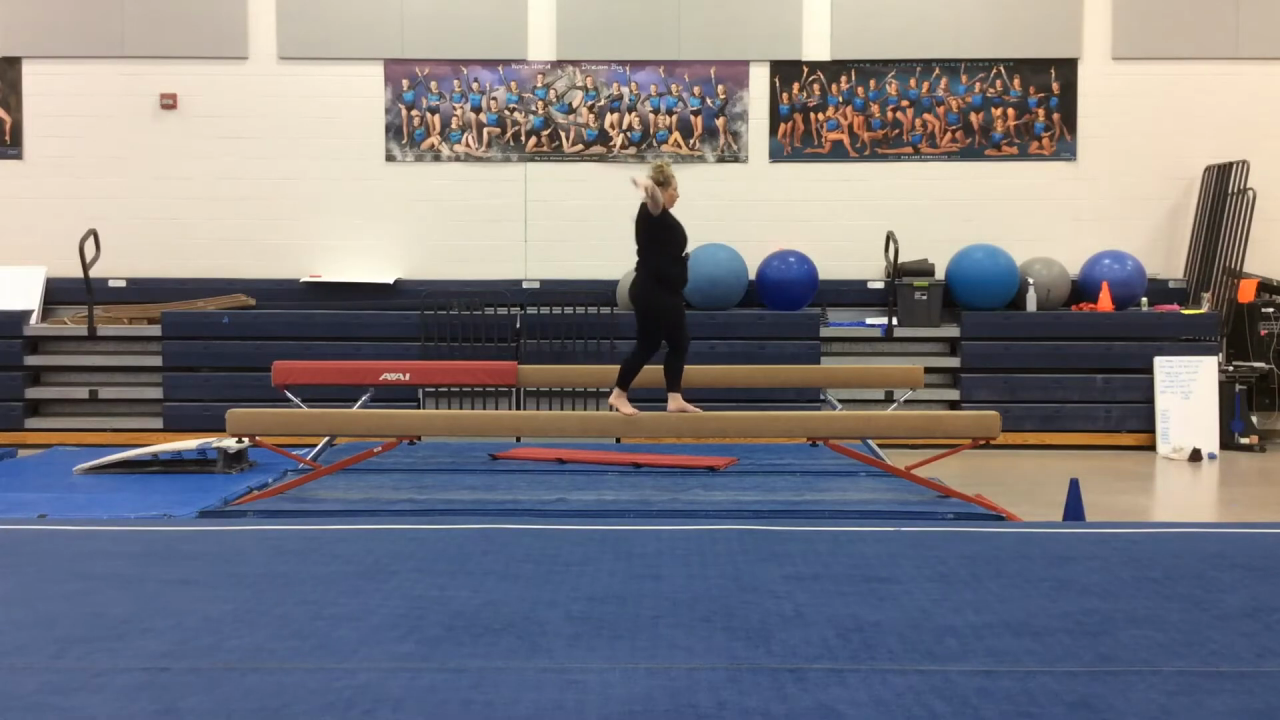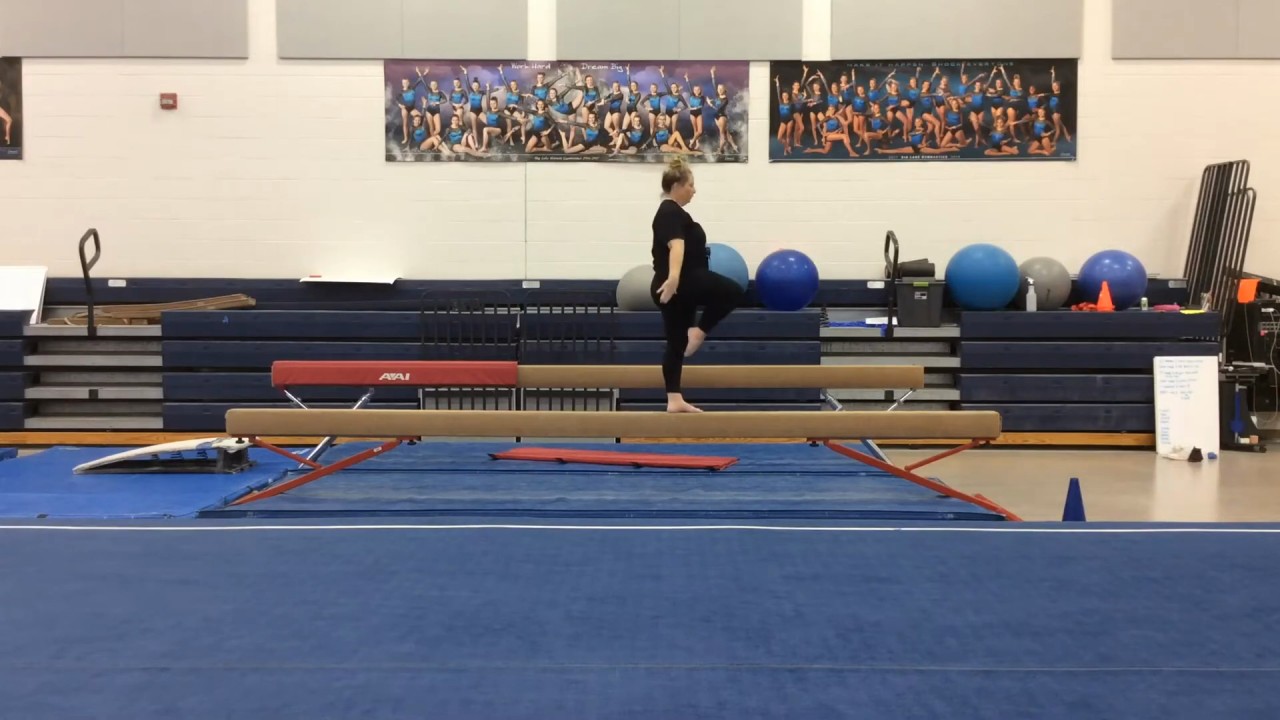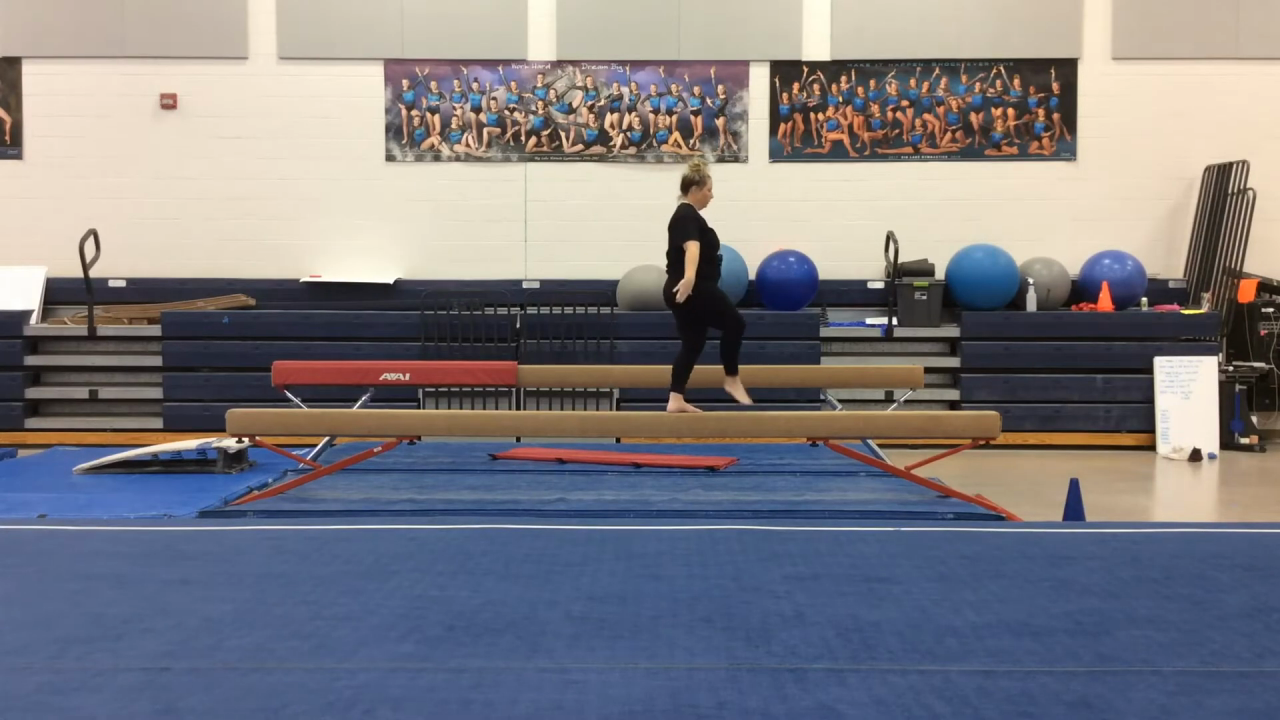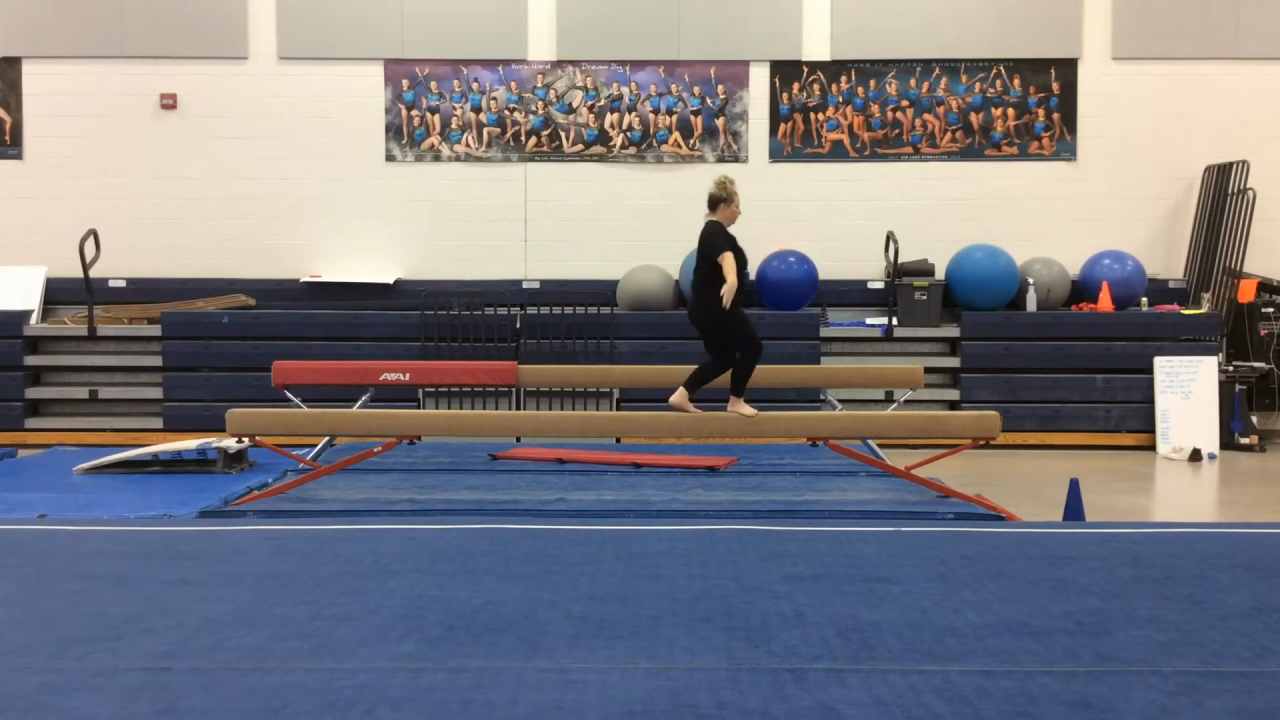
dt=0.5s
person 1, frame 1
left shoulder: (661, 215)
right shoulder: (652, 212)
right elbow: (654, 199)
left wrist: (651, 187)
right wrist: (648, 186)
left hip: (665, 292)
right hip: (651, 292)
left knee: (679, 343)
right knee: (647, 346)
left ankle: (675, 399)
right ankle: (618, 395)
person 1, frame 2
left shoulder: (669, 212)
right shoulder: (671, 213)
right elbow: (676, 245)
right wrist: (673, 277)
left hip: (679, 285)
right hip: (681, 284)
left knee: (676, 342)
right knee: (732, 292)
left ankle: (675, 400)
right ankle: (699, 331)
person 1, frame 3
left shoulder: (686, 215)
right shoulder: (687, 216)
right elbow: (692, 247)
right wrist: (690, 277)
left hip: (685, 291)
right hip: (692, 290)
left knee: (692, 344)
right knee: (734, 324)
left ankle: (676, 400)
right ankle: (732, 380)
person 1, frame 4
left shoulder: (713, 231)
right shoulder: (716, 233)
right elbow: (726, 260)
right wrist: (732, 283)
left hip: (706, 307)
right hip: (714, 308)
left knee: (722, 358)
right knee: (752, 348)
left ankle: (681, 395)
right ankle: (736, 401)
